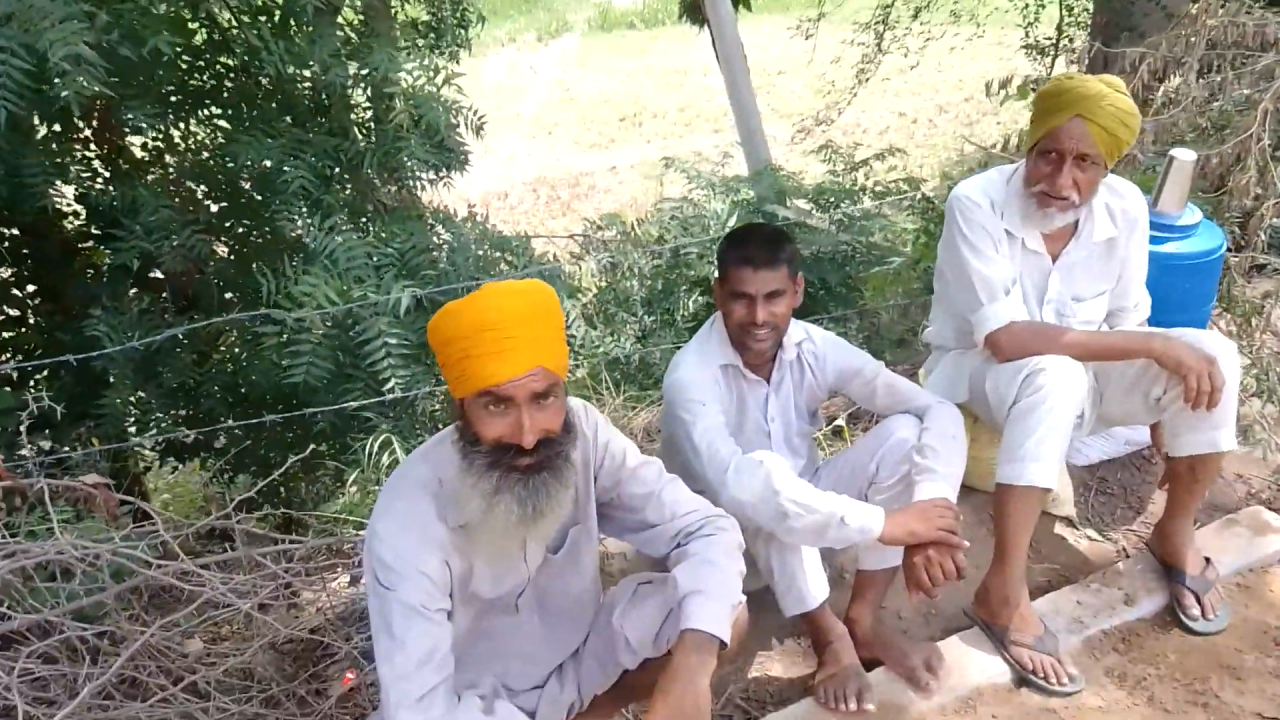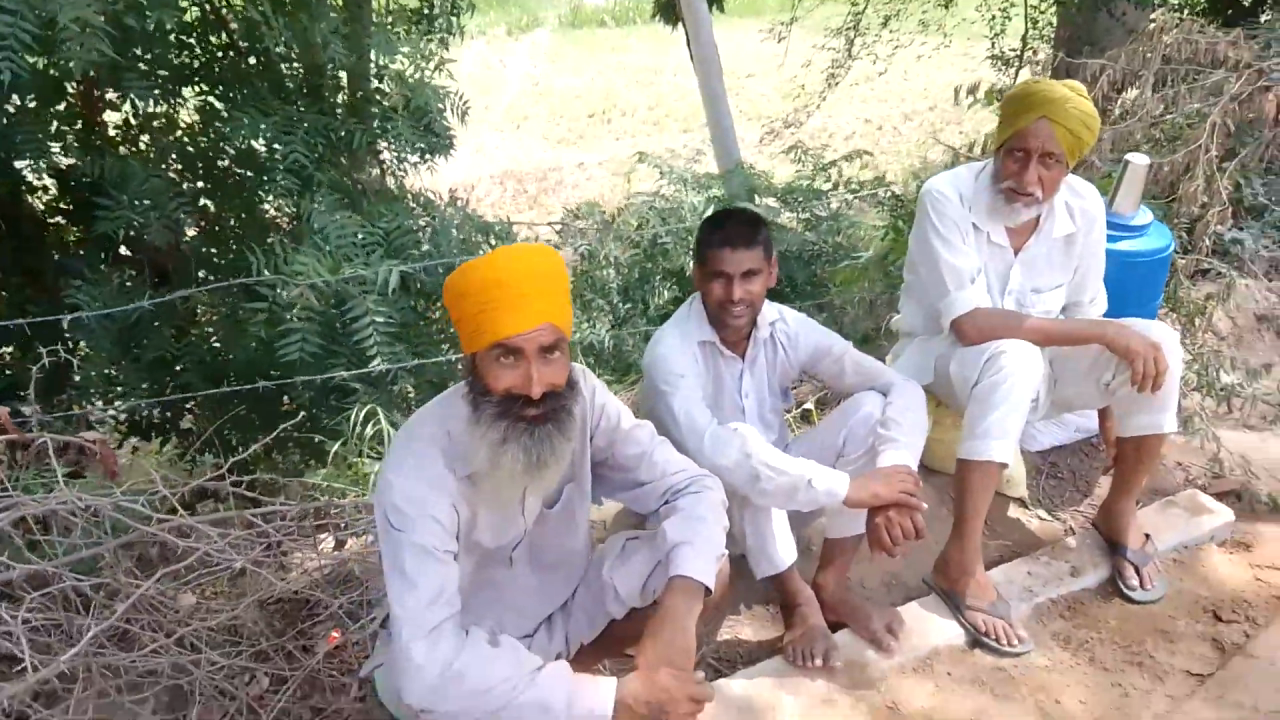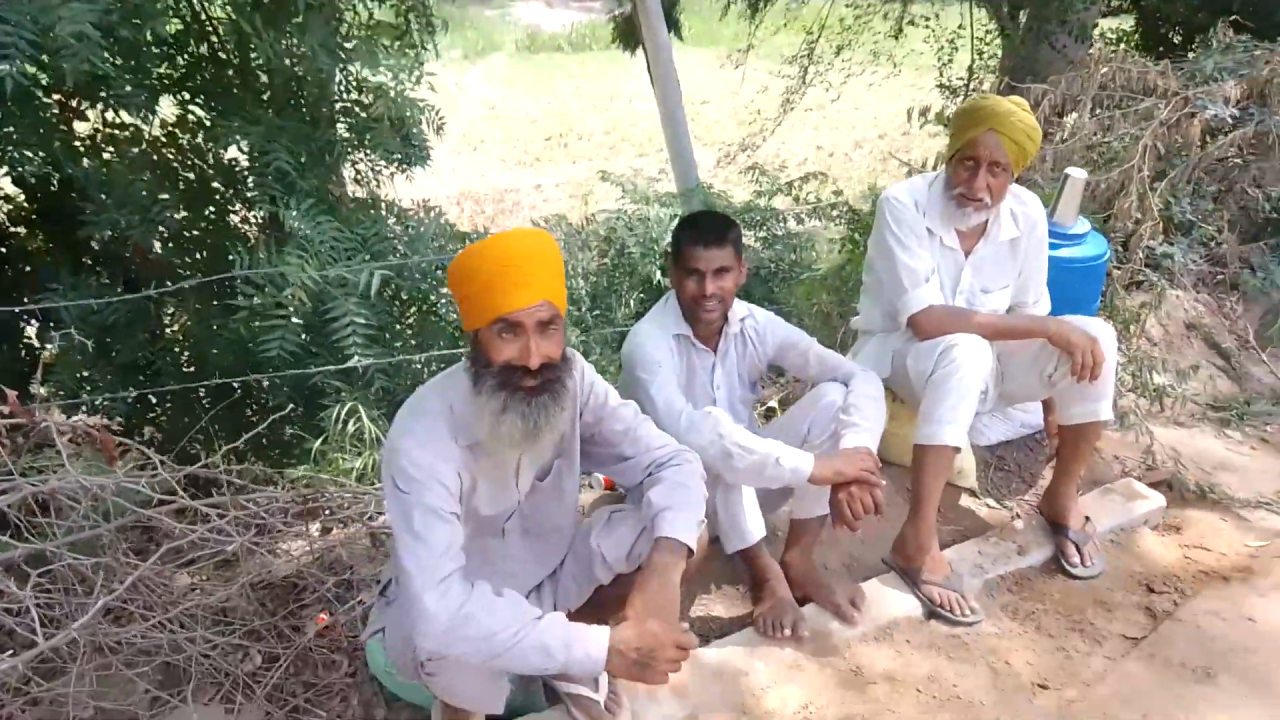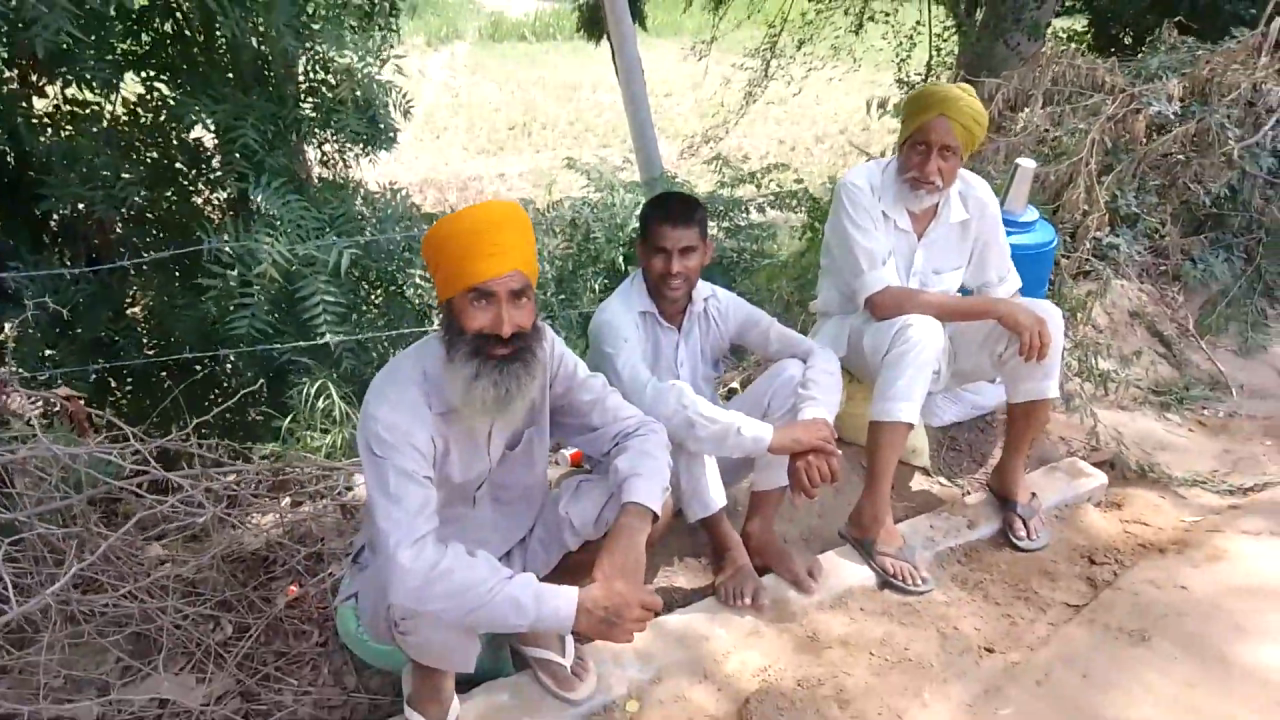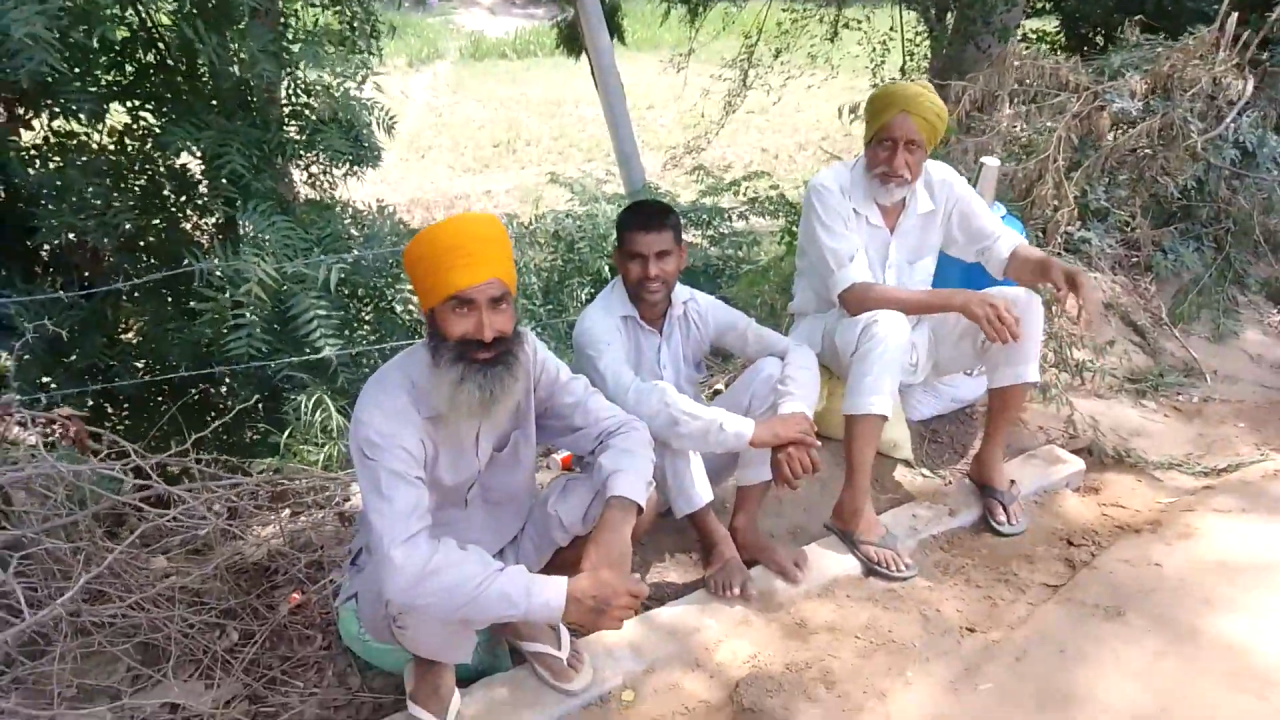
dt=0.4s
person 1, frame 1
left shoulder: (1125, 207)
right shoulder: (976, 203)
left elbow: (1127, 324)
right elbow: (1005, 339)
left wrist: (1163, 420)
right wrist: (1155, 347)
left hip: (1074, 373)
right hip: (975, 369)
left knee: (1211, 356)
right knee: (1055, 375)
left ankle: (1175, 535)
right ankle: (1002, 594)
person 1, frame 2
left shoulder: (1083, 206)
right shoulder: (947, 197)
left elbow: (1081, 317)
right elbow: (971, 324)
left wrist: (1110, 404)
right wrist: (1106, 334)
left hip: (1031, 362)
right hip: (940, 356)
left knee: (1155, 344)
right knee: (1013, 358)
left ankle: (1119, 512)
right ankle: (960, 562)
person 1, frame 3
left shoulder: (1026, 213)
right shoulder: (903, 204)
left elbow: (1027, 315)
right elbow: (926, 321)
left wrist: (1052, 397)
right wrist: (1048, 328)
left hip: (979, 360)
right hip: (897, 354)
left knee: (1094, 338)
right knee: (965, 351)
left ankle: (1061, 496)
right ankle: (917, 541)
person 1, frame 4
left shoulder: (976, 197)
right shoulder: (859, 189)
left elbow: (1001, 292)
right elbow: (883, 301)
left wrist: (1022, 382)
right wrist: (996, 310)
left hip: (932, 342)
right hip: (855, 335)
left knee: (1042, 319)
right knee: (918, 331)
left ankle: (1010, 473)
right ankle: (872, 514)
person 1, frame 5
left shoulder: (941, 184)
right shoulder: (829, 189)
left elbow: (1003, 247)
right elbow: (854, 296)
left wrist: (1050, 267)
right wrist: (958, 301)
left hip: (907, 333)
right hip: (833, 331)
left knee: (1021, 306)
right knee: (886, 327)
left ankle: (989, 462)
right ankle: (853, 506)
person 2, frame 1
left shoulder: (582, 431)
right shoulder: (410, 515)
left elbow: (707, 529)
left wrist: (691, 667)
left hip: (575, 653)
left knee: (723, 613)
person 2, frame 2
left shoulder: (579, 395)
right shoulder: (420, 465)
left elbow: (693, 488)
right elbow: (431, 664)
left wrist: (679, 610)
left hip: (561, 605)
right hip: (465, 650)
left knee: (704, 569)
left ankle: (566, 678)
person 2, frame 3
left shoulder: (570, 378)
right shoulder: (424, 433)
left elbow: (674, 463)
right elbow: (439, 613)
left wrist: (664, 570)
right wrist: (606, 649)
left hip: (547, 576)
right hip: (459, 613)
left knee: (683, 535)
right knee: (454, 640)
left ankle: (562, 643)
person 2, frame 4
left shoulder: (539, 350)
right shoulder: (398, 402)
left elbow: (639, 432)
right elbow: (414, 569)
left wrist: (631, 529)
right wrist: (573, 608)
left hip: (516, 543)
right hip: (419, 575)
left knee: (648, 500)
right knee: (432, 599)
left ankle: (529, 620)
right ankle: (432, 669)
person 2, frame 5
left shoulder: (523, 356)
right shoulder: (388, 407)
left elbow: (623, 432)
right elbow: (406, 566)
left wrist: (617, 523)
right wrist: (562, 597)
left hip: (508, 543)
right hip: (413, 575)
left knee: (635, 496)
right knee: (425, 599)
left ankle: (517, 614)
right ankle: (432, 664)
person 3, frame 1
left shoulder: (815, 348)
right shoulder: (691, 375)
left elbow: (938, 411)
right elbow: (734, 487)
left wrist: (930, 510)
right wrist: (881, 524)
left hip: (807, 517)
left knee: (904, 432)
right knee: (764, 472)
left ankle: (862, 623)
right ankle: (829, 637)
person 3, frame 2
left shoulder: (788, 329)
right shoulder: (671, 351)
left elbow: (902, 389)
right elbow: (711, 453)
left wrist: (892, 479)
right wrist: (846, 488)
left hip: (779, 489)
left knee: (870, 407)
right knee: (735, 458)
left ankle: (830, 588)
right ankle: (797, 600)
person 3, frame 3
left shoulder: (756, 325)
right shoulder: (647, 344)
left elbow: (861, 378)
right elbow: (687, 433)
left wrist: (855, 460)
right wrist: (812, 467)
left hip: (748, 478)
left knee: (833, 396)
right knee: (709, 449)
left ankle: (797, 563)
right ankle: (766, 576)
person 3, frame 4
left shoulder: (719, 305)
right shoulder: (615, 320)
left elbow: (819, 356)
right elbow: (651, 403)
left wrist: (813, 429)
right wrist: (771, 437)
left hip: (710, 454)
left knee: (792, 374)
right knee: (675, 420)
left ankle: (758, 534)
right ankle: (726, 545)
person 3, frame 5
left shoulder: (698, 308)
right shoulder: (597, 326)
left elbow: (796, 353)
right elbow: (636, 403)
left wrist: (792, 422)
right wrist: (752, 430)
left hip: (694, 456)
left knee: (770, 371)
right knee: (658, 417)
left ankle: (745, 528)
right ankle: (714, 539)
